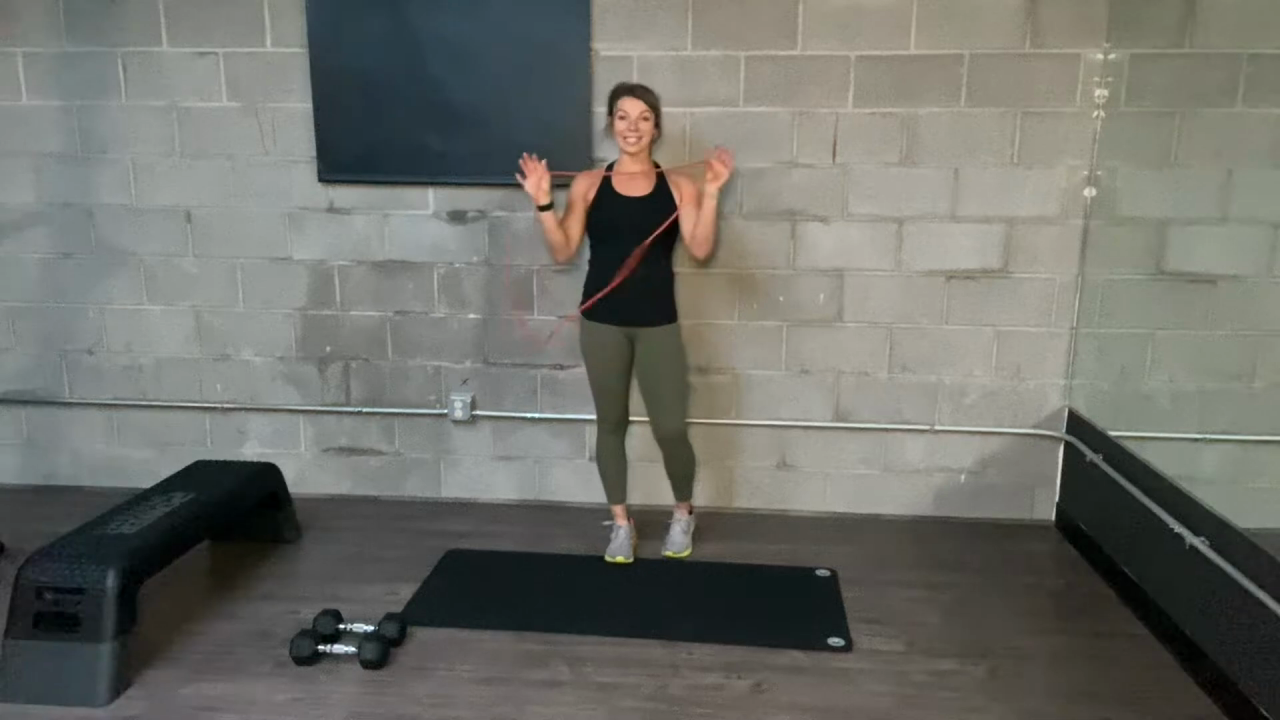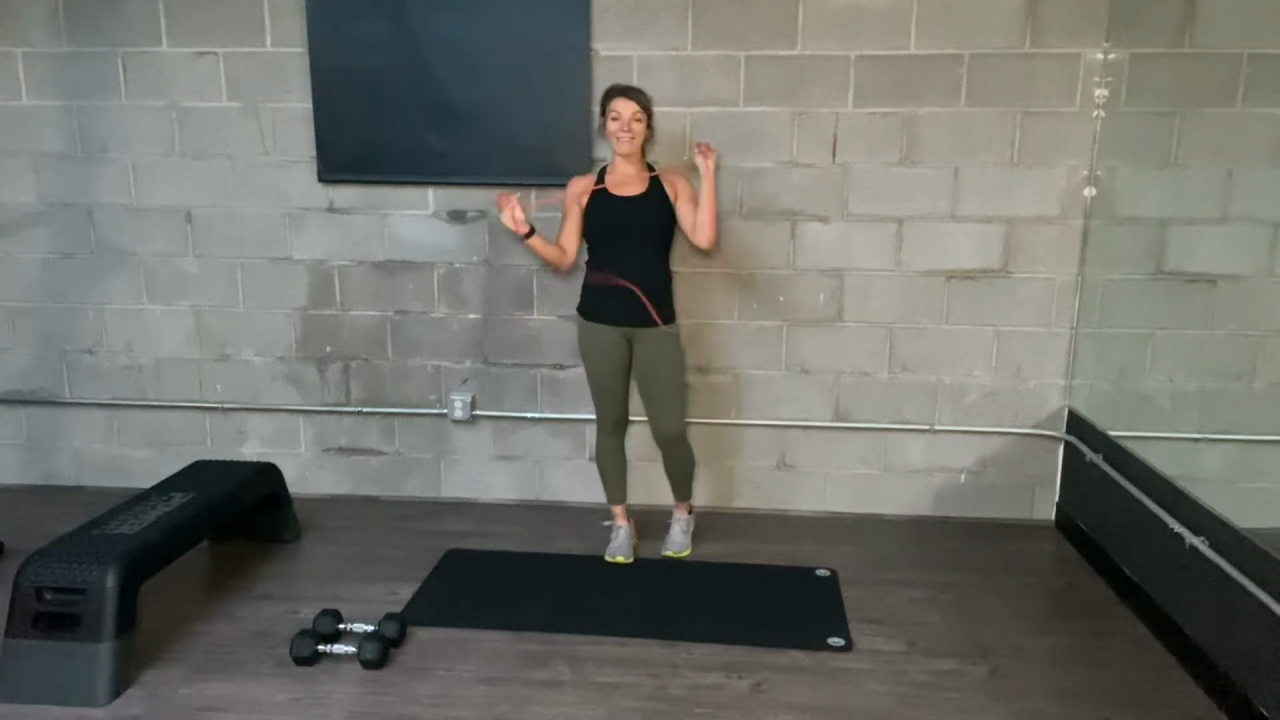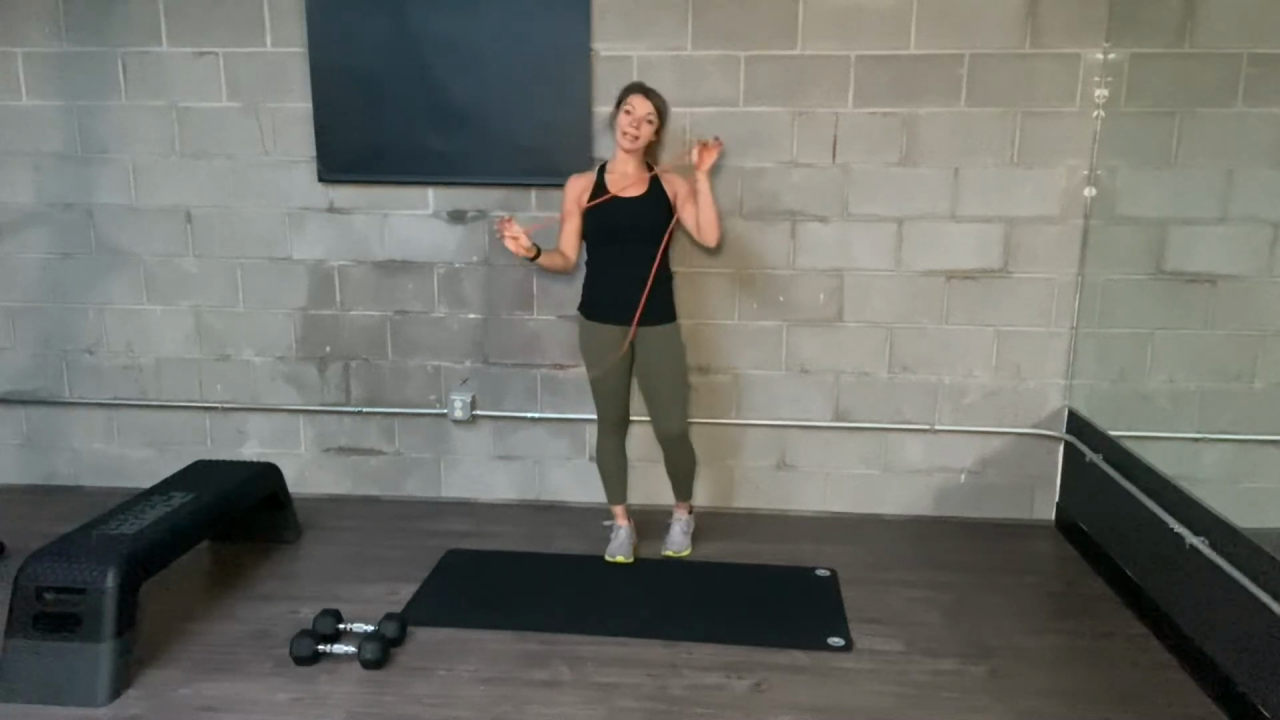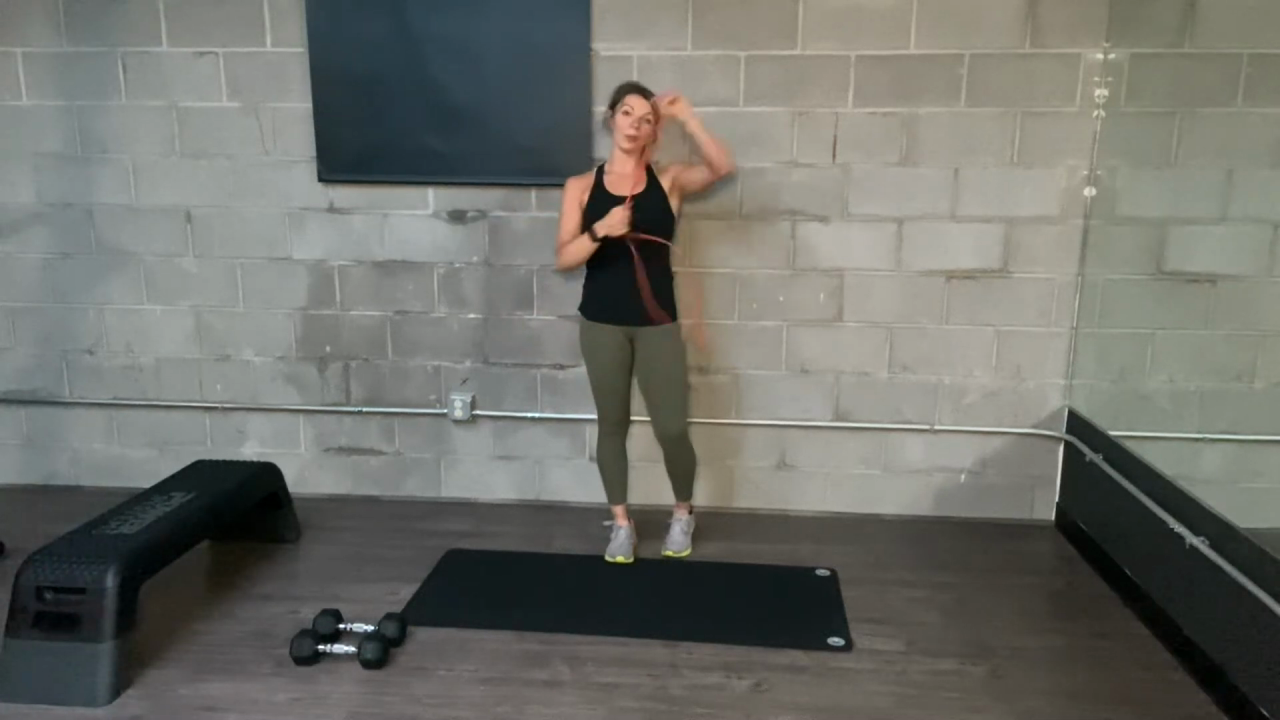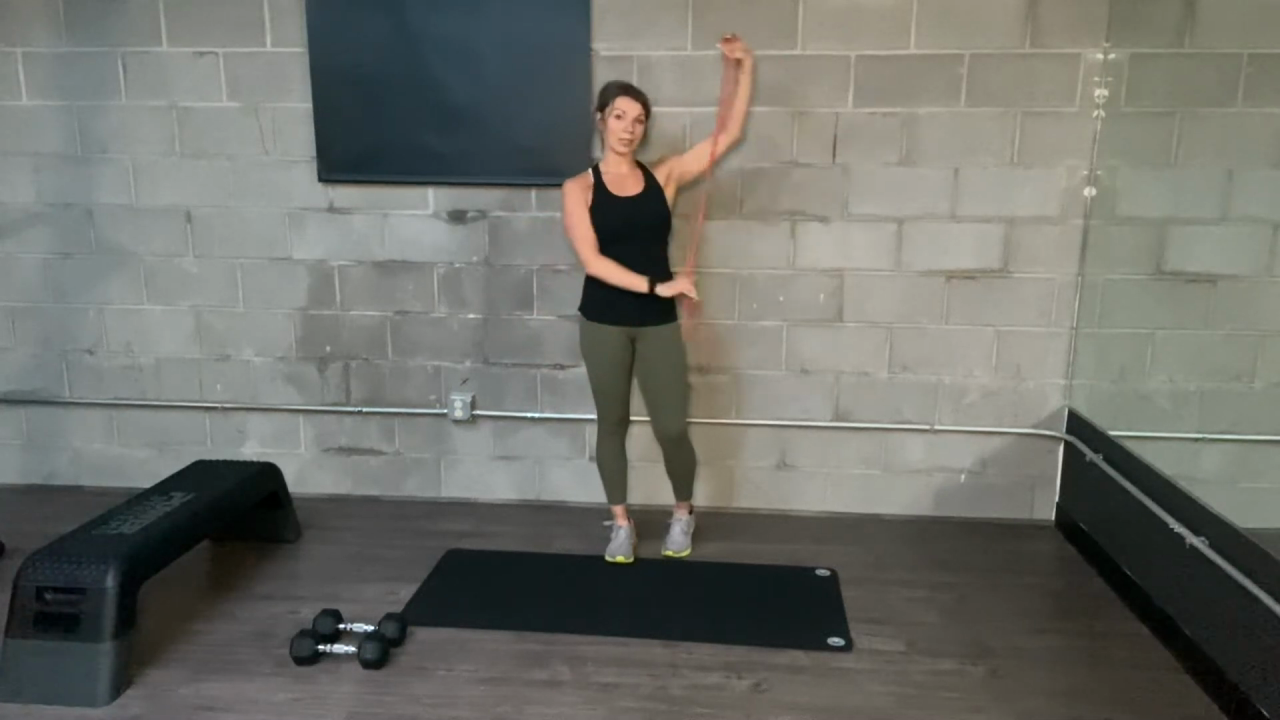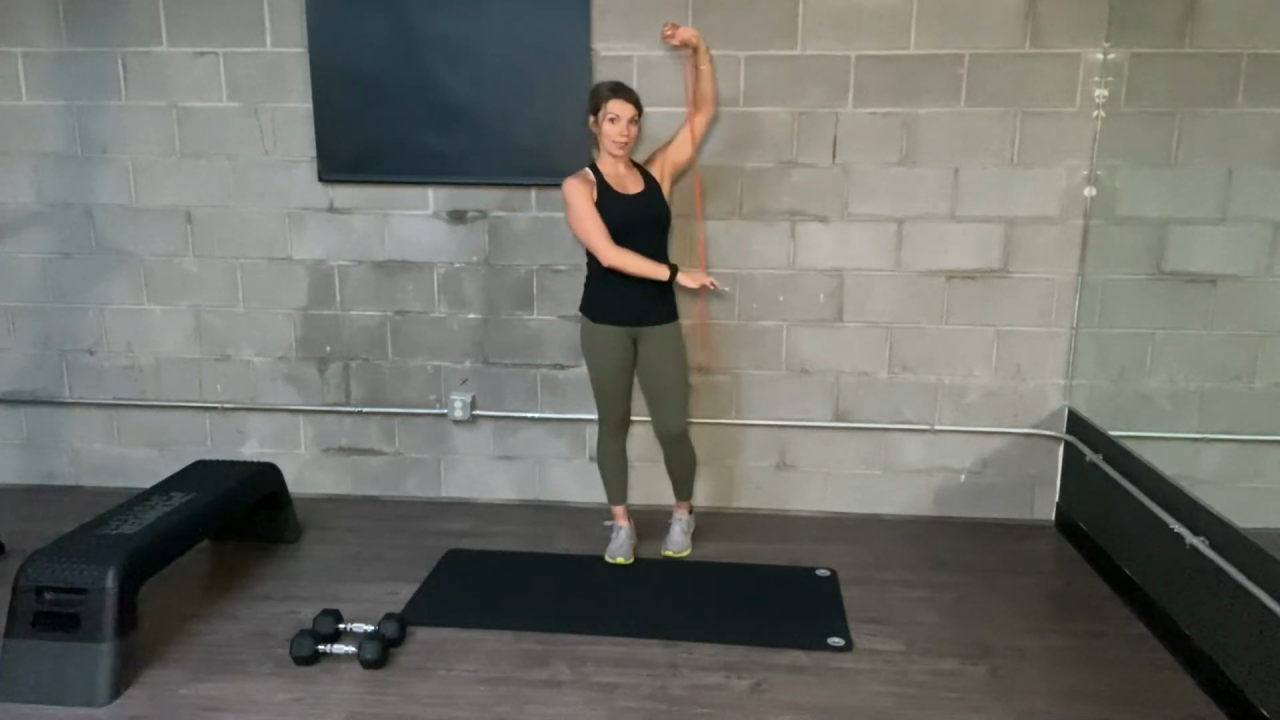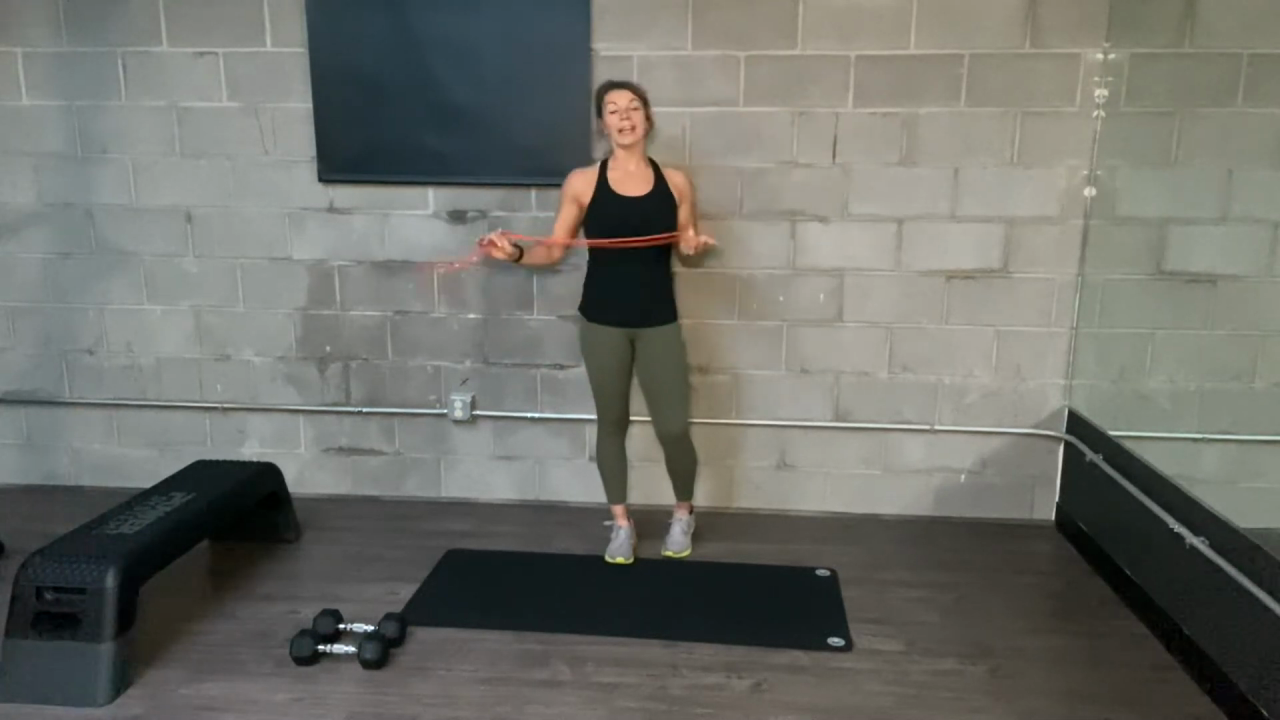
dt=0.7s
person 1, frame 1
left shoulder: (678, 186)
right shoulder: (587, 184)
left elbow: (700, 249)
right elbow: (562, 251)
left wrist: (711, 191)
right wrist: (543, 202)
left hip: (658, 323)
right hip: (602, 321)
left knee: (671, 429)
right knee: (611, 423)
left ankle: (682, 514)
right ankle: (621, 523)
person 1, frame 2
left shoulder: (672, 184)
right shoulder: (582, 187)
left elbow: (705, 240)
right elbow: (564, 257)
left wrist: (707, 177)
right wrist: (524, 231)
left hip: (655, 322)
right hip: (600, 322)
left knee: (669, 429)
right knee: (610, 424)
left ankle: (682, 513)
right ankle: (621, 523)
person 1, frame 3
left shoulder: (671, 185)
right shoulder: (581, 186)
left elbow: (710, 238)
right elbow: (567, 258)
left wrist: (701, 176)
right wrist: (531, 251)
left hip: (657, 322)
right hip: (600, 321)
left knee: (672, 429)
right knee: (611, 424)
left ankle: (682, 513)
right ankle: (621, 523)
person 1, frame 4
left shoulder: (669, 179)
right shoulder: (581, 186)
left elbow: (722, 167)
right elbow: (564, 258)
left wrist: (687, 119)
right wrist: (598, 233)
left hip: (658, 321)
right hip: (602, 322)
left knee: (672, 428)
right knee: (612, 424)
left ankle: (683, 513)
right ankle: (621, 523)
person 1, frame 5
left shoulder: (664, 175)
right shoulder: (580, 188)
left elbow: (729, 135)
right elbow: (591, 262)
left wrist: (744, 69)
right wrist: (656, 285)
left hip: (658, 323)
right hip: (604, 322)
left knee: (672, 428)
right knee: (612, 424)
left ankle: (683, 513)
right ankle: (621, 523)
person 1, frame 6
left shoulder: (657, 172)
right shoulder: (580, 186)
left elbow: (704, 111)
right elbow: (608, 254)
left wrist: (700, 50)
right wrist: (676, 274)
left hip: (659, 321)
right hip: (605, 322)
left knee: (673, 428)
right knee: (613, 425)
left ankle: (683, 513)
right ankle: (621, 523)
person 1, frame 7
left shoulder: (676, 182)
right shoulder: (583, 182)
left elbow: (686, 245)
right elbow: (553, 249)
left wrist: (693, 244)
right wrist: (514, 251)
left hip: (659, 321)
right hip: (602, 321)
left knee: (674, 428)
right knee: (612, 424)
left ankle: (683, 513)
right ankle: (621, 522)
